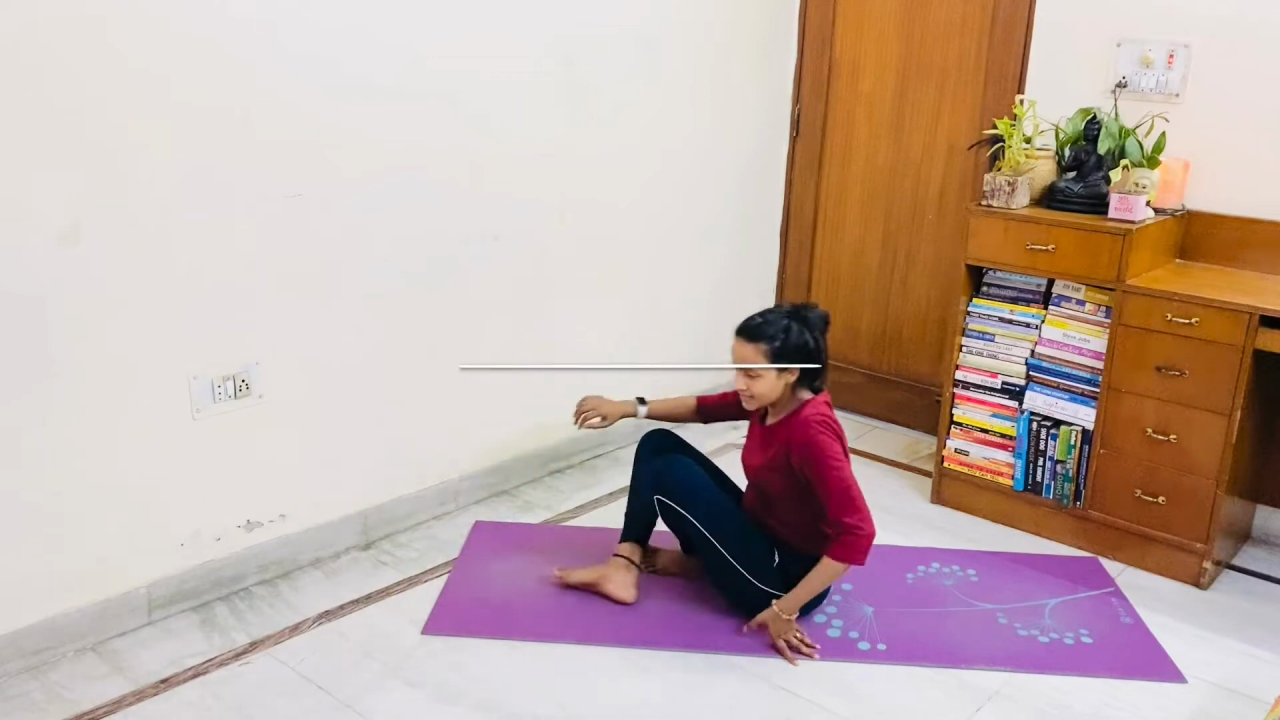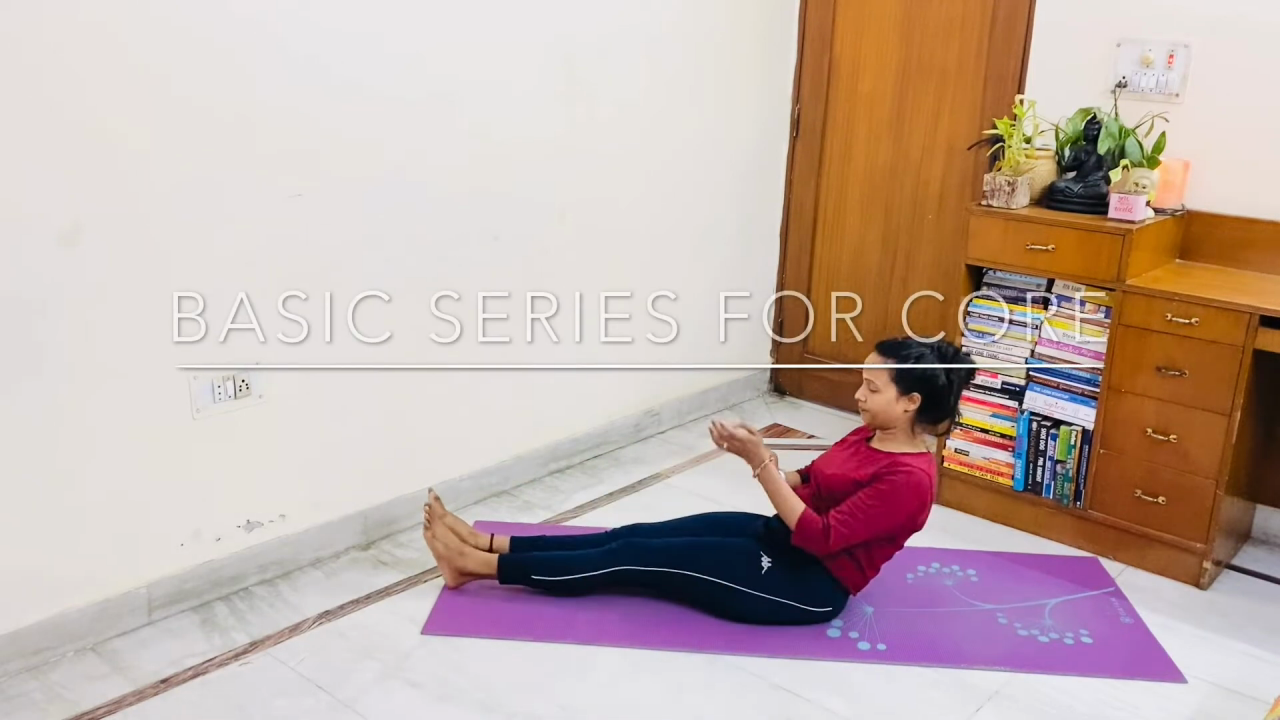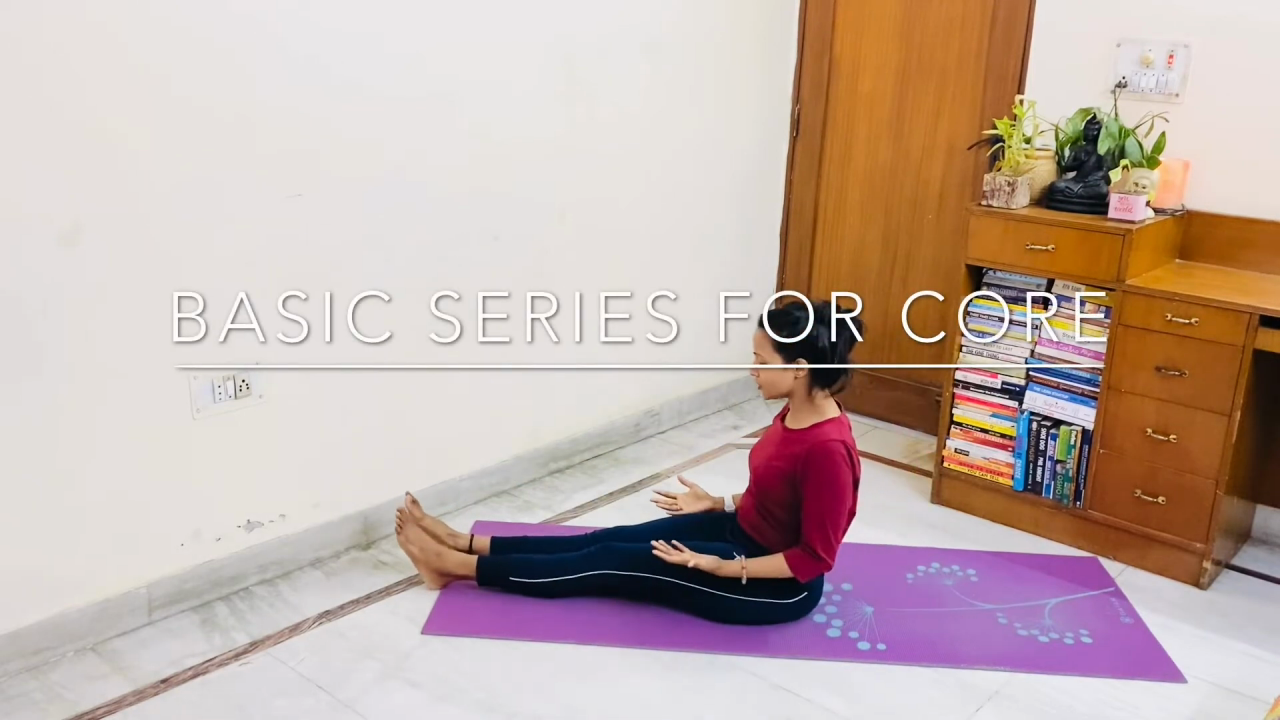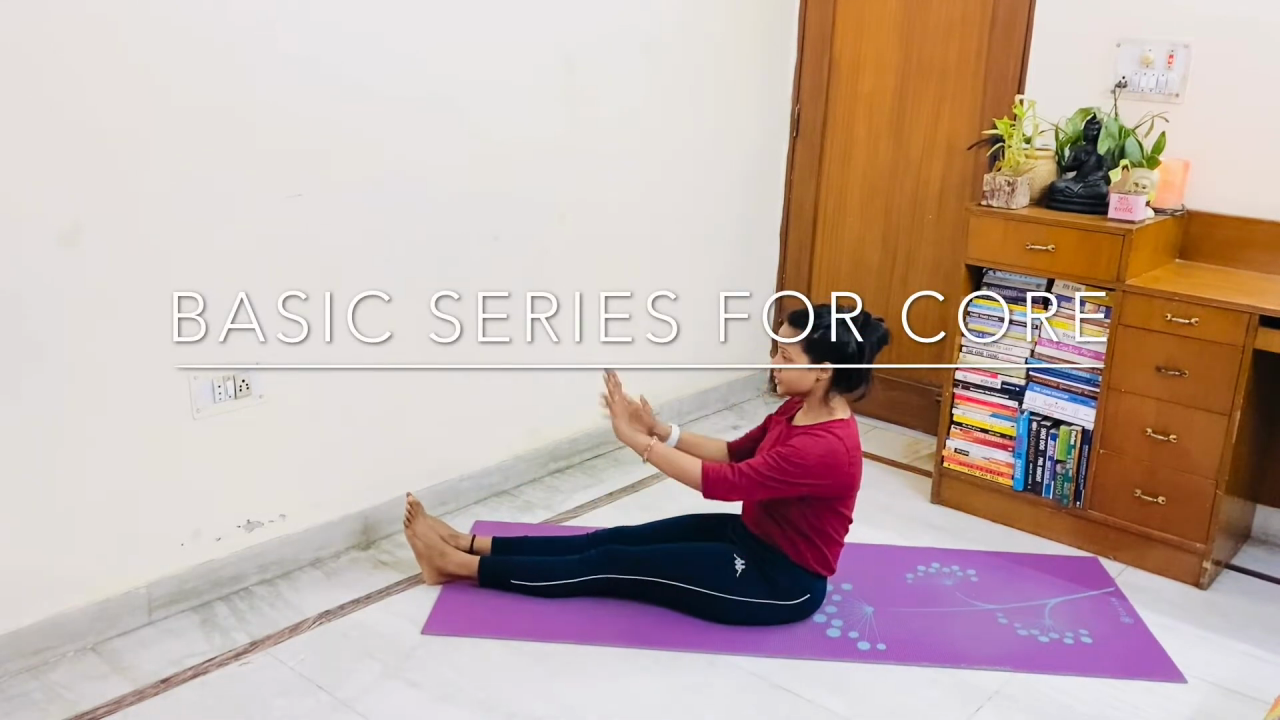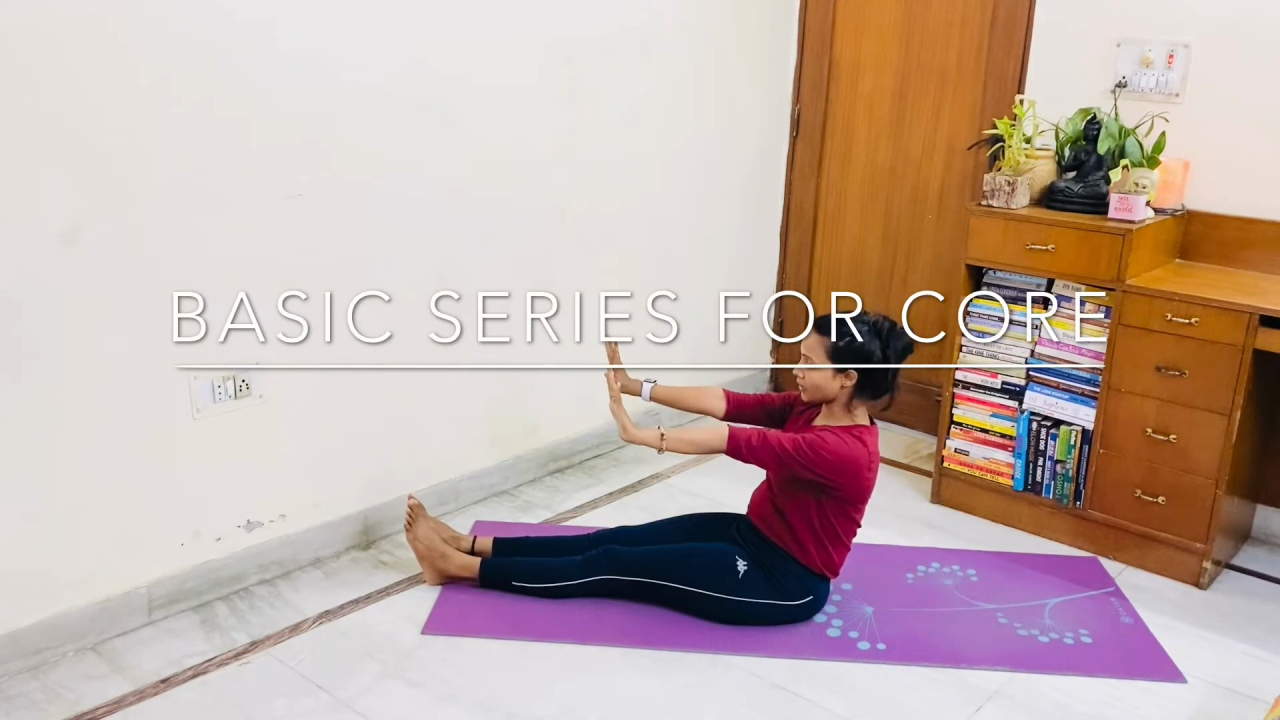
dt=1s
person 1, frame 1
left shoulder: (813, 430)
right shoulder: (777, 399)
left elbow: (857, 533)
right elbow: (704, 407)
left wrist: (787, 607)
right wrist: (630, 406)
left hip: (780, 576)
right hip: (761, 532)
left knee: (668, 476)
right knee: (657, 444)
left ankle: (693, 561)
right ankle: (625, 564)
person 1, frame 2
left shoulder: (910, 479)
right shoulder: (871, 436)
left elbow: (819, 536)
left wrist: (763, 462)
right wrist: (769, 470)
left hip: (806, 587)
right hip: (778, 538)
left knee: (634, 559)
right knee: (637, 535)
left ankle: (477, 565)
right ankle: (488, 544)
person 1, frame 3
left shoulder: (827, 448)
right shoulder: (798, 413)
left elbow: (815, 557)
left wrist: (722, 569)
right wrist: (719, 503)
left hip: (780, 586)
right hip: (747, 535)
left knee: (613, 562)
right knee: (611, 540)
left ankle: (457, 566)
right ankle: (466, 543)
person 1, frame 4
left shoulder: (826, 449)
right shoulder: (801, 408)
left elbow: (723, 479)
right elbow: (738, 454)
left wrist: (635, 439)
right wrist: (660, 432)
left hip: (783, 583)
right hip: (754, 538)
left knee: (613, 565)
right knee: (614, 540)
left ankle: (459, 566)
right ankle: (469, 544)
person 1, frame 5
left shoulder: (846, 452)
right shoulder: (815, 409)
left elbow: (738, 441)
right elbow: (728, 403)
left wrist: (641, 435)
right wrist: (638, 387)
left hip: (785, 582)
right hip: (756, 536)
left knee: (615, 564)
right knee: (615, 539)
left ankle: (460, 566)
right ankle: (470, 544)
